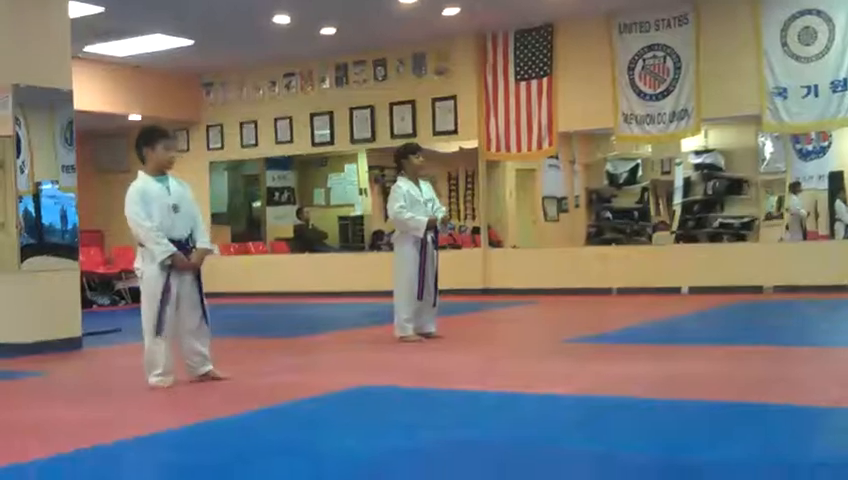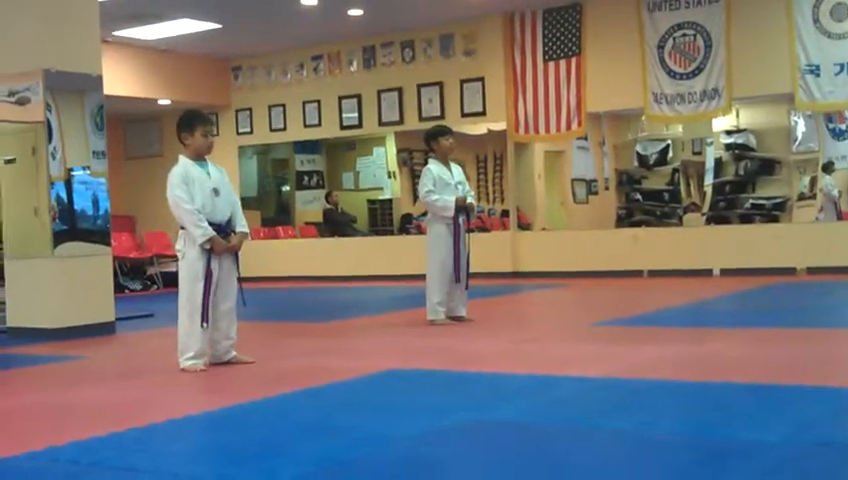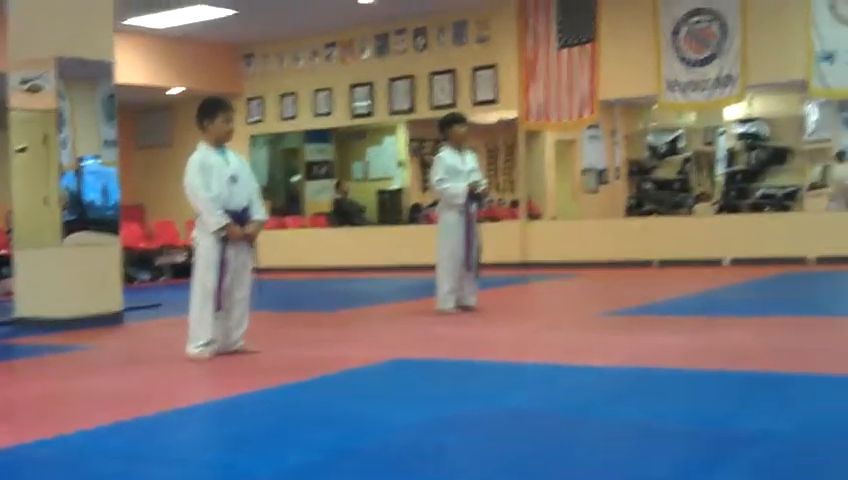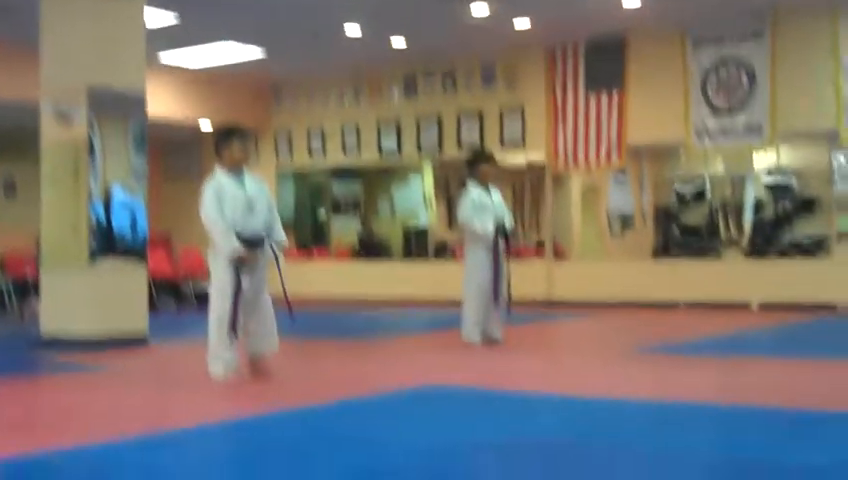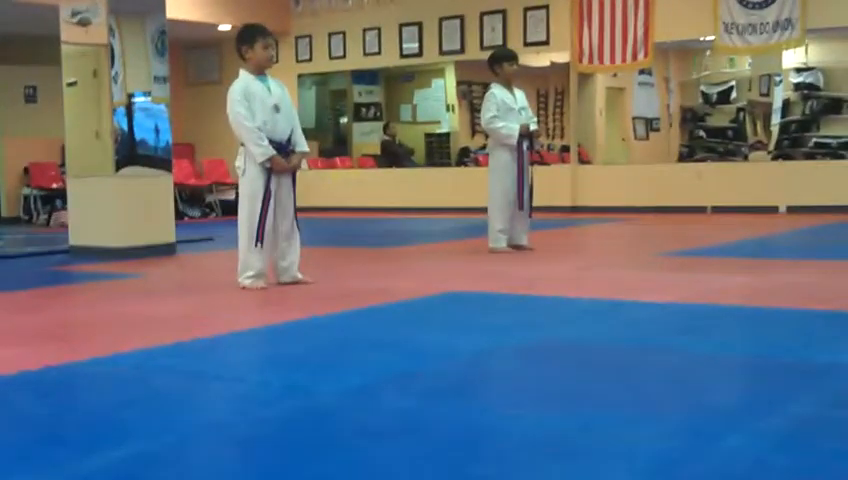
dt=1s
person 1, frame 1
left shoulder: (181, 186)
right shoulder: (138, 189)
left elbow: (196, 219)
right elbow: (144, 228)
left wrist: (201, 249)
right wrist: (172, 255)
left hip: (187, 259)
right hip: (156, 262)
left knee: (194, 316)
right knee: (158, 320)
left ankle: (202, 367)
right ankle: (159, 374)
person 1, frame 2
left shoulder: (218, 171)
right shoulder: (179, 173)
left elbow: (233, 203)
right elbow: (185, 211)
left wrist: (240, 232)
right wrist: (211, 239)
left hip: (225, 242)
right hip: (197, 245)
left knee: (225, 301)
right knee: (195, 301)
left ankle: (223, 351)
right ankle: (192, 357)
person 1, frame 3
left shoulder: (237, 159)
right shoulder: (198, 160)
left elbow: (252, 191)
right elbow: (201, 198)
left wrist: (256, 221)
right wrist: (226, 226)
left hip: (242, 232)
right hip: (214, 233)
left knee: (238, 289)
right knee: (208, 288)
left ankle: (232, 340)
right ankle: (201, 344)
person 1, frame 4
left shoulder: (257, 184)
right shoulder: (214, 186)
left elbow: (270, 214)
right elbow: (214, 223)
left wrist: (279, 242)
right wrist: (237, 251)
left hip: (257, 255)
right hip: (229, 258)
left knee: (260, 309)
right knee: (225, 312)
left ankle: (259, 357)
right ankle: (222, 365)
person 1, frame 5
left shoulder: (278, 87)
right shoulder: (240, 88)
left elbow: (292, 120)
right elbow: (245, 127)
left wrist: (298, 152)
right wrist: (271, 157)
left hip: (285, 160)
right hip: (257, 162)
left knee: (286, 218)
right knee: (255, 218)
left ankle: (288, 271)
right ankle: (251, 274)
person 2, frame 1
left shoulder: (427, 187)
right shoulder: (399, 188)
left elbow: (437, 208)
right elbow: (397, 214)
left wrist: (441, 218)
right wrist: (424, 223)
left hip: (426, 241)
right hip: (409, 242)
left knee: (429, 285)
right knee: (408, 285)
left ankle: (425, 327)
right ankle: (405, 330)
person 2, frame 2
left shoulder: (457, 169)
right shoulder: (430, 170)
left elbow: (467, 192)
right elbow: (426, 197)
left wrist: (469, 204)
right wrist: (453, 203)
left hip: (457, 224)
right hip: (440, 224)
left knee: (460, 268)
right knee: (440, 268)
left ankle: (456, 310)
right ankle: (437, 313)
person 2, frame 3
left shoulder: (470, 157)
right shoulder: (443, 157)
left elbow: (478, 180)
right elbow: (437, 185)
left wrist: (481, 190)
right wrist: (464, 189)
left hip: (469, 211)
right hip: (451, 212)
left knee: (470, 256)
right knee: (450, 257)
left ankle: (466, 299)
right ankle: (446, 302)
person 2, frame 4
left shoulder: (495, 194)
right shoulder: (471, 194)
left elbow: (505, 217)
right elbow: (465, 220)
left wrist: (506, 227)
right wrist: (490, 228)
left hip: (496, 247)
right hip: (478, 247)
left knee: (497, 289)
right knee: (477, 290)
left ankle: (492, 331)
right ankle: (472, 334)
person 2, frame 5
left shoulder: (520, 94)
right shoulder: (493, 94)
left elbow: (530, 118)
right elbow: (488, 122)
left wrist: (532, 129)
right wrist: (516, 130)
left hip: (521, 150)
right hip: (502, 150)
left knee: (522, 195)
right knee: (502, 195)
left ankle: (518, 238)
right ankle: (498, 241)
